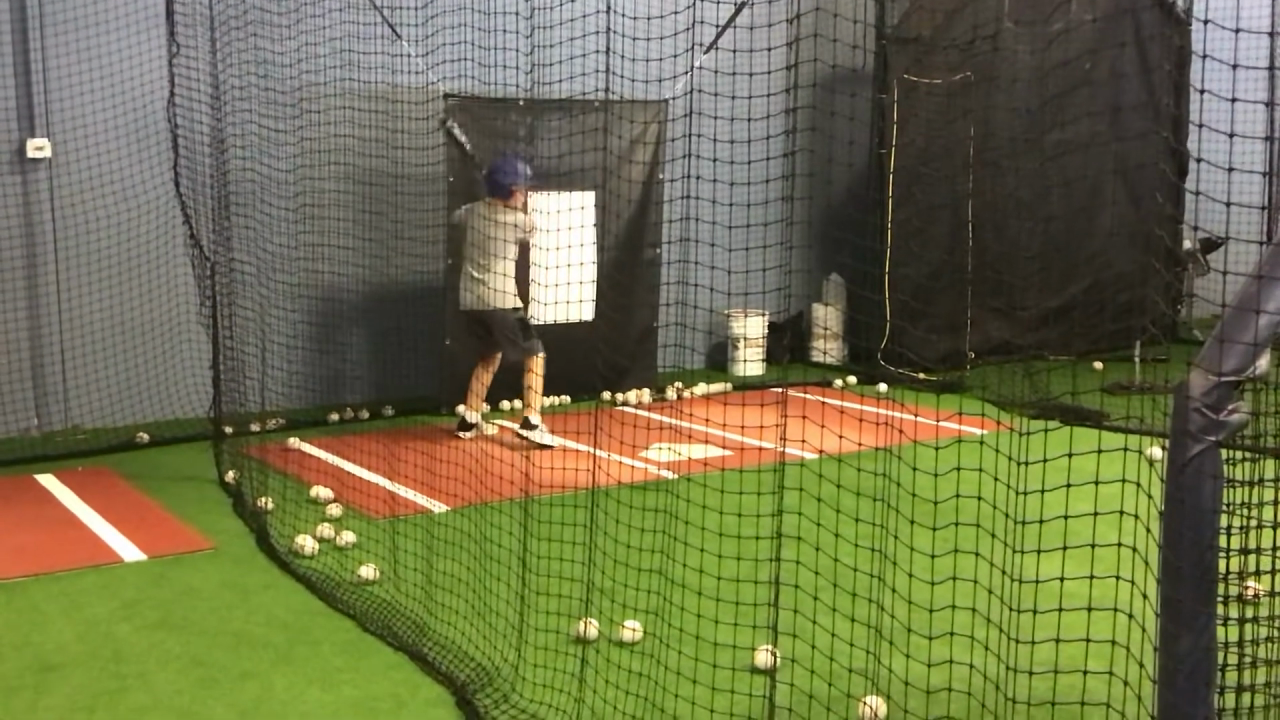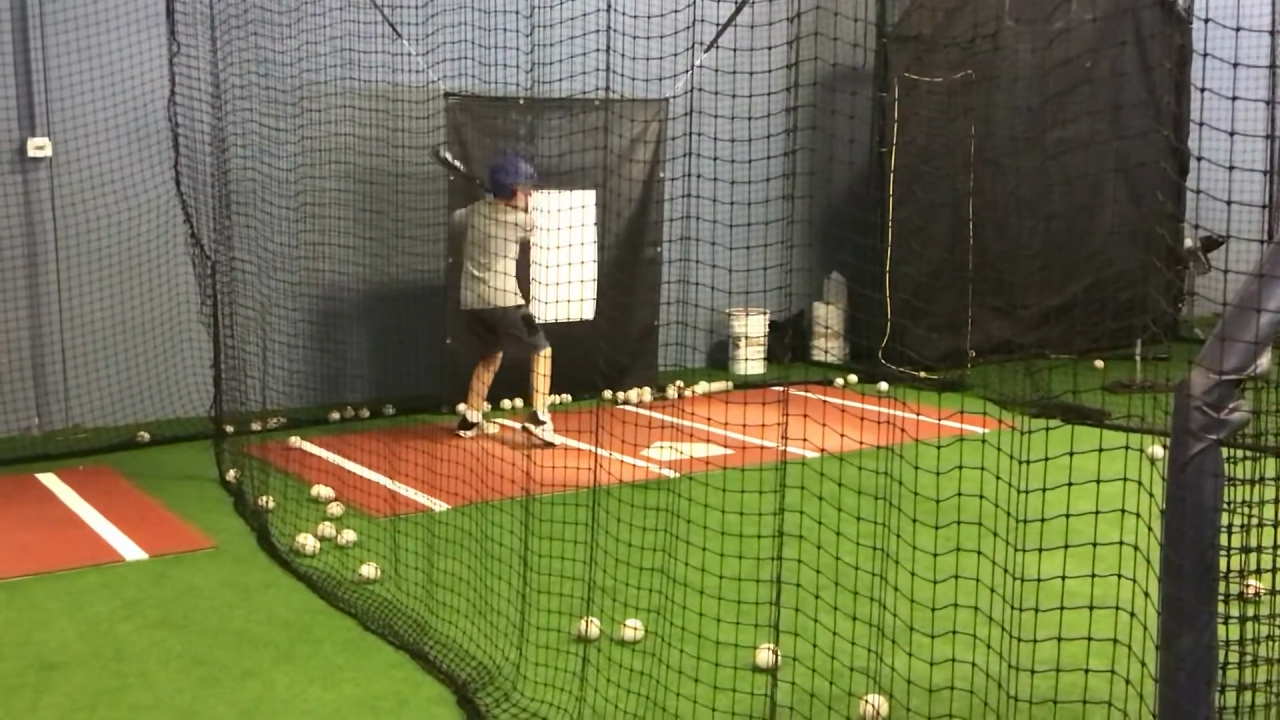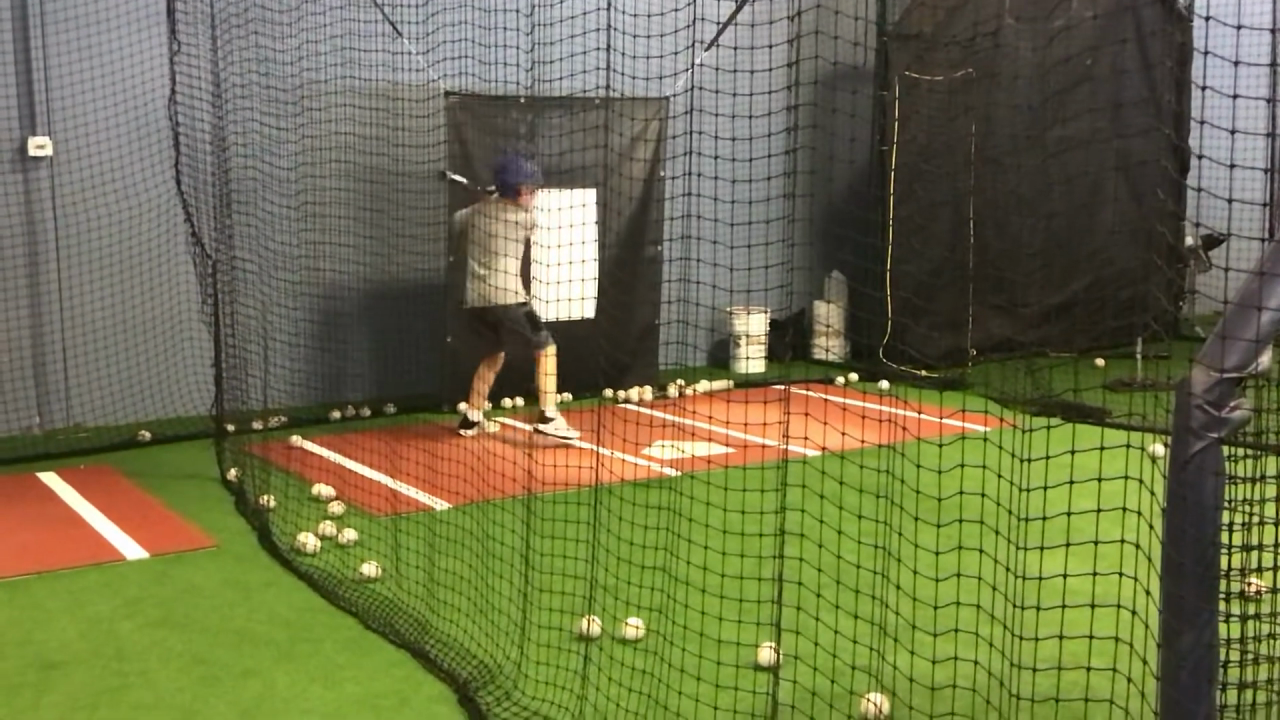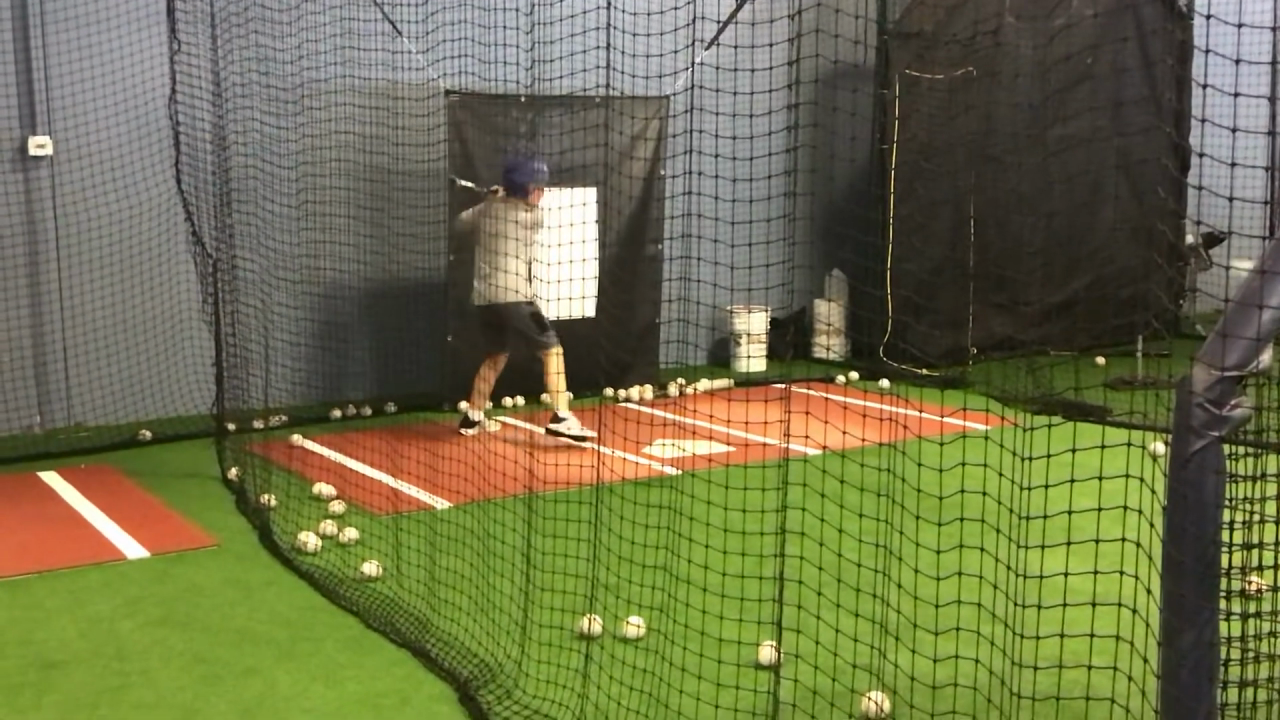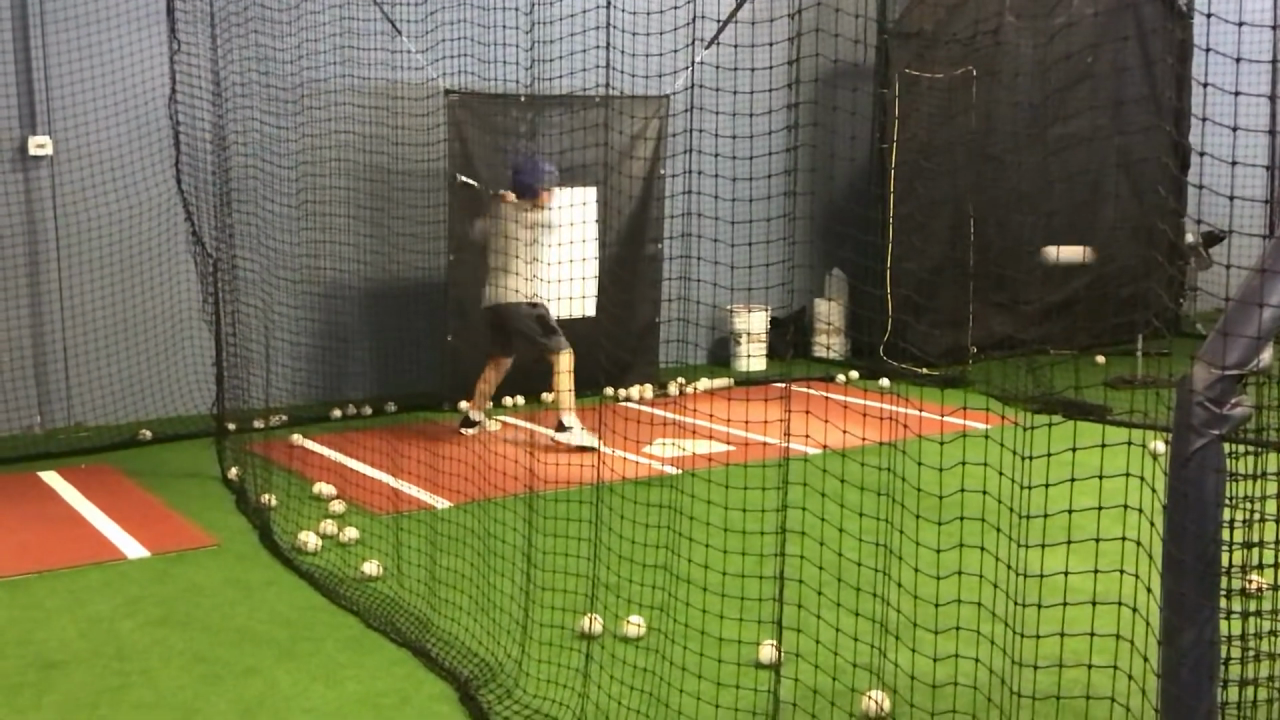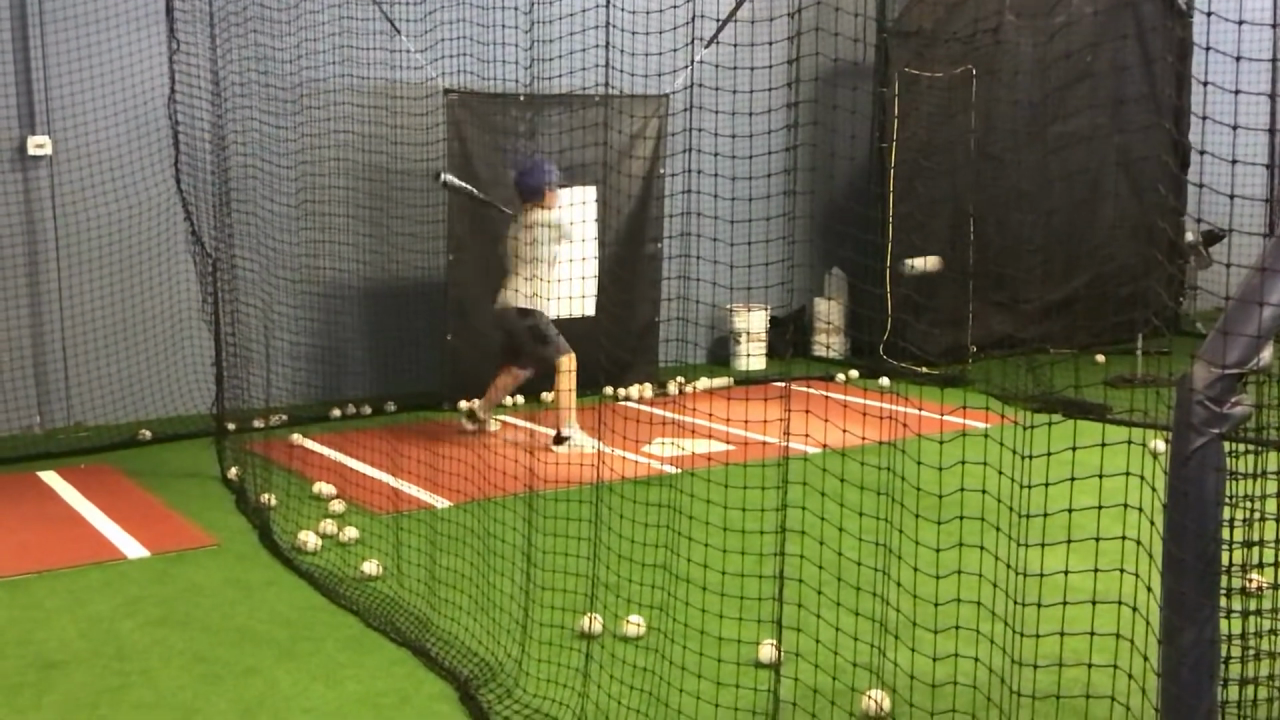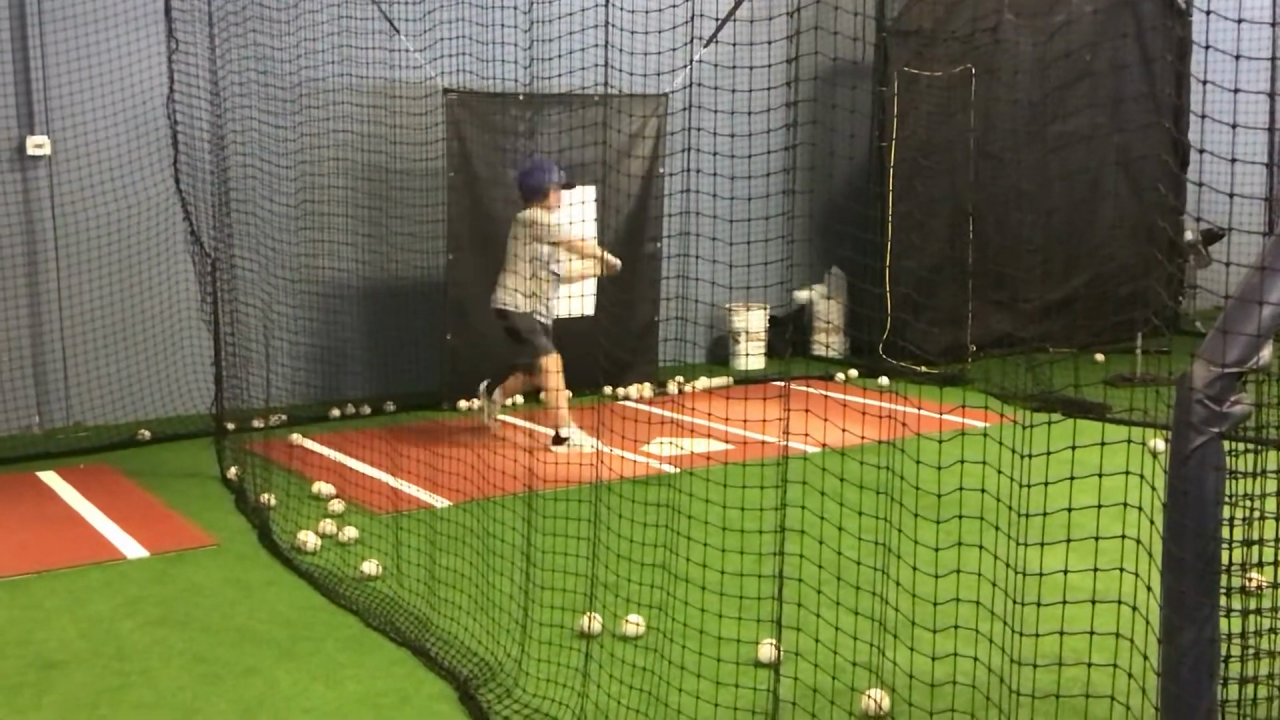
dt=0.1s
person 1, frame 1
left shoulder: (473, 211)
right shoulder: (519, 219)
left elbow: (457, 217)
right wrist: (515, 207)
left hip: (470, 301)
right hip: (501, 301)
left knee: (490, 357)
right knee: (534, 356)
left ankle: (469, 420)
right ankle: (532, 422)
person 1, frame 2
left shoulder: (474, 211)
right shoulder: (522, 219)
left elbow: (456, 224)
right wrist: (513, 204)
left hip: (471, 301)
right hip: (503, 300)
left knee: (491, 356)
right knee: (541, 351)
left ankle: (470, 420)
right ankle: (539, 418)
person 1, frame 3
left shoulder: (476, 211)
right shoulder: (524, 218)
left elbow: (457, 228)
right wrist: (504, 199)
left hip: (475, 300)
right hip: (506, 298)
left knee: (493, 355)
right knee: (546, 349)
left ankle: (472, 418)
right ankle: (549, 415)
person 1, frame 4
left shoulder: (485, 209)
right shoulder: (531, 217)
left elbow: (462, 224)
right wrist: (504, 197)
left hip: (483, 298)
right hip: (513, 298)
left knee: (496, 356)
right knee: (552, 349)
left ankle: (472, 418)
right ankle: (562, 417)
person 1, frame 5
left shoulder: (498, 211)
right shoulder: (539, 217)
left elbow: (481, 234)
right wrist: (514, 200)
left hip: (493, 300)
right hip: (520, 300)
left knee: (500, 359)
right knee: (562, 353)
left ankle: (473, 417)
right ankle: (567, 425)
person 1, frame 6
left shoulder: (520, 224)
right shoulder: (551, 219)
right elbow: (566, 234)
left hip: (522, 308)
right hip: (526, 309)
left knee: (519, 369)
right knee: (566, 359)
left ankle: (478, 413)
right ankle: (567, 433)
person 1, frame 7
left shoulder: (544, 223)
right shoulder: (531, 219)
left elbow: (552, 271)
right elbow: (578, 246)
right wrist: (606, 258)
left hip: (536, 310)
right hip: (514, 306)
left knee: (534, 373)
right knee: (549, 362)
left ankle: (494, 393)
right ankle: (565, 434)
